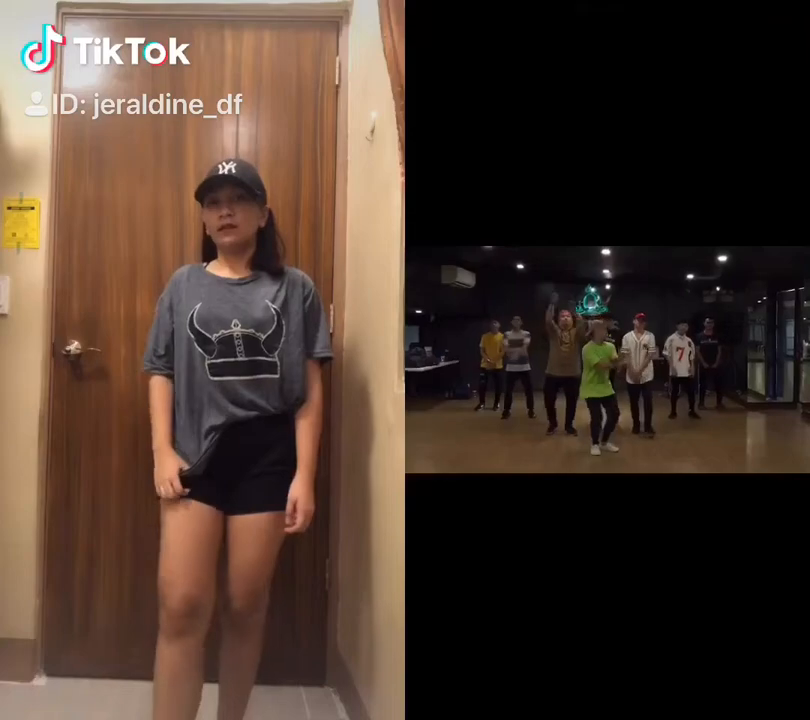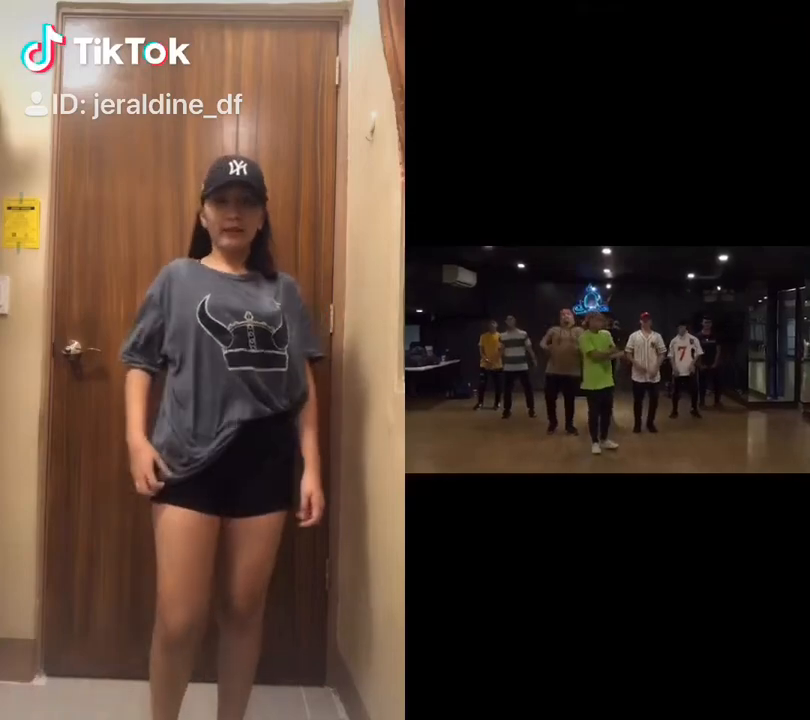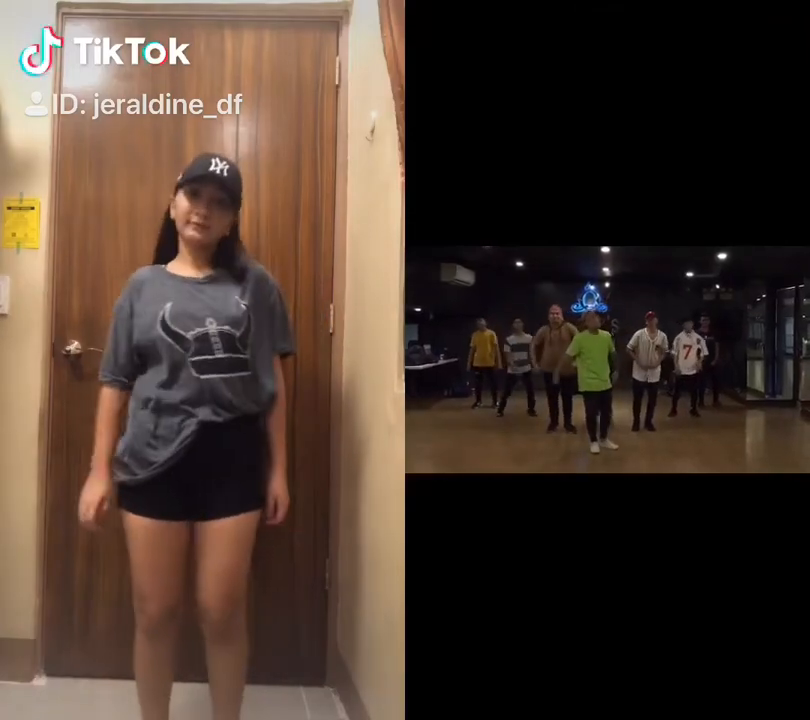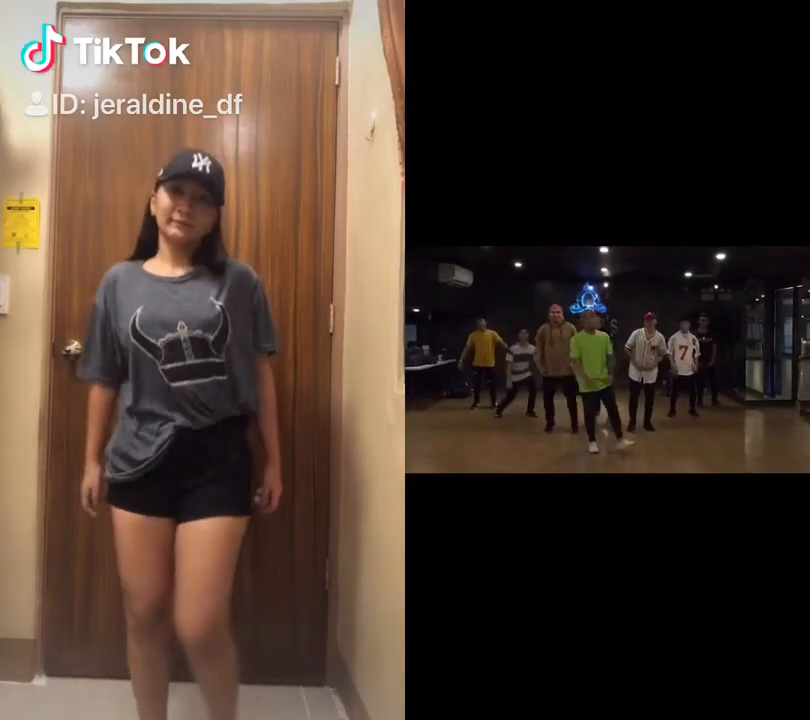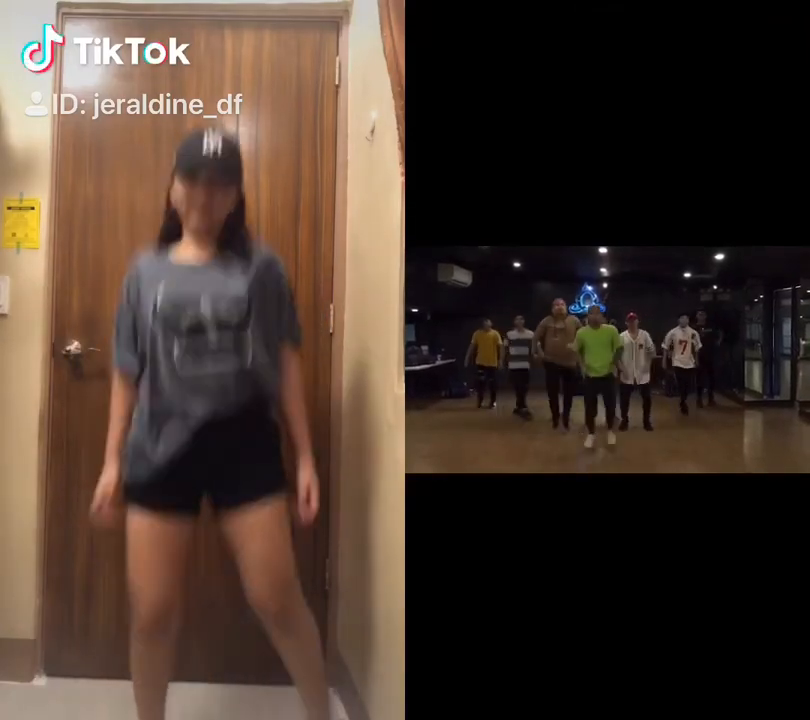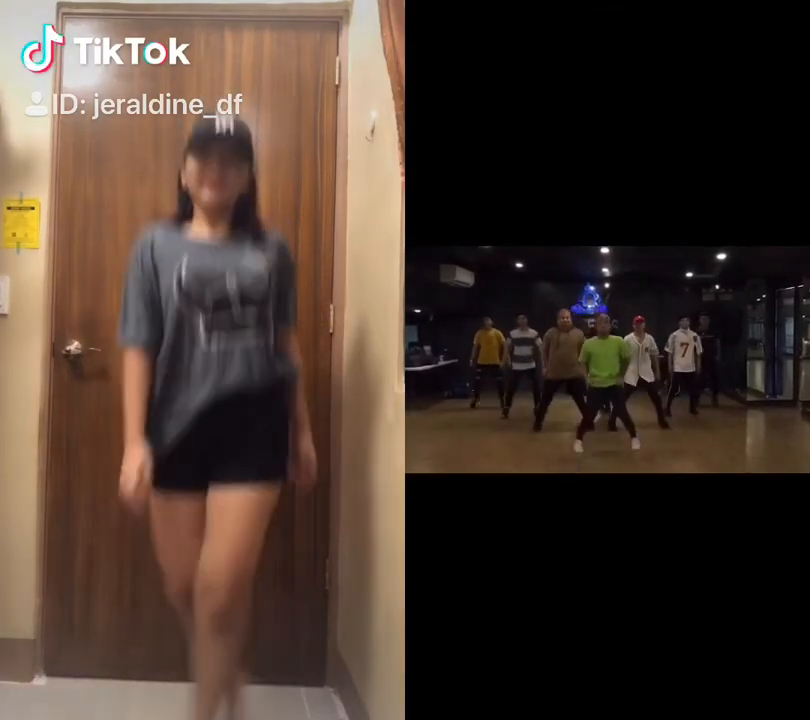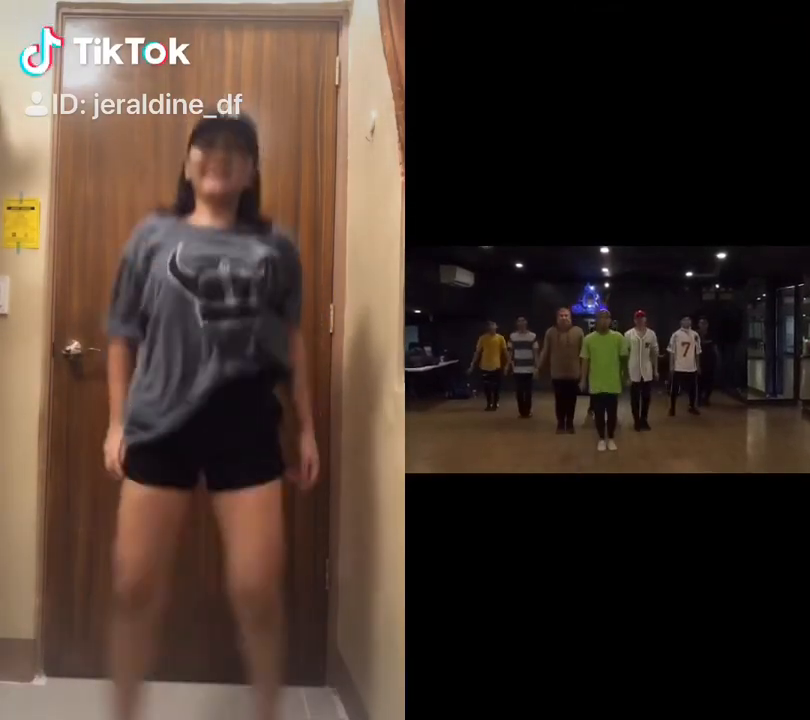
dt=0.5s
person 1, frame 1
left shoulder: (294, 288)
right shoulder: (184, 285)
left elbow: (310, 387)
right elbow: (161, 373)
left wrist: (305, 475)
right wrist: (162, 450)
left hip: (267, 457)
right hip: (195, 455)
left knee: (245, 607)
right knee: (181, 607)
person 1, frame 2
left shoulder: (284, 290)
right shoulder: (177, 278)
left elbow: (304, 385)
right elbow: (140, 362)
left wrist: (311, 468)
right wrist: (137, 440)
left hip: (266, 459)
right hip: (189, 459)
left knee: (244, 609)
right knee: (178, 619)
person 1, frame 3
left shoulder: (256, 285)
right shoulder: (143, 286)
left elbow: (275, 382)
right elbow: (116, 384)
left wrist: (279, 468)
right wrist: (99, 471)
left hip: (232, 459)
right hip: (154, 461)
left knee: (222, 613)
right knee: (156, 613)
person 1, frame 4
left shoulder: (238, 282)
right shoulder: (120, 282)
left elbow: (260, 374)
right elbow: (104, 379)
left wrist: (274, 460)
right wrist: (92, 460)
left hip: (217, 460)
right hip: (140, 461)
left knee: (200, 625)
right knee: (144, 614)
person 1, frame 5
left shoulder: (261, 268)
right shoulder: (146, 271)
left elbow: (287, 362)
right elbow: (127, 370)
left wrist: (305, 455)
right wrist: (111, 461)
left hip: (244, 445)
right hip: (160, 452)
left knee: (277, 602)
right knee: (151, 615)
person 1, frame 6
left shoulder: (271, 250)
right shoulder: (157, 246)
left elbow: (285, 340)
right elbow: (137, 346)
left wrist: (302, 430)
right wrist: (134, 441)
left hip: (252, 432)
right hip: (178, 432)
left knee: (220, 593)
right knee: (184, 590)
person 1, frame 7
left shoulder: (275, 245)
right shoulder: (154, 236)
left elbow: (291, 339)
right elbow: (122, 333)
left wrist: (308, 427)
right wrist: (116, 421)
left hip: (246, 425)
right hip: (161, 426)
left knee: (257, 591)
right knee: (134, 588)
